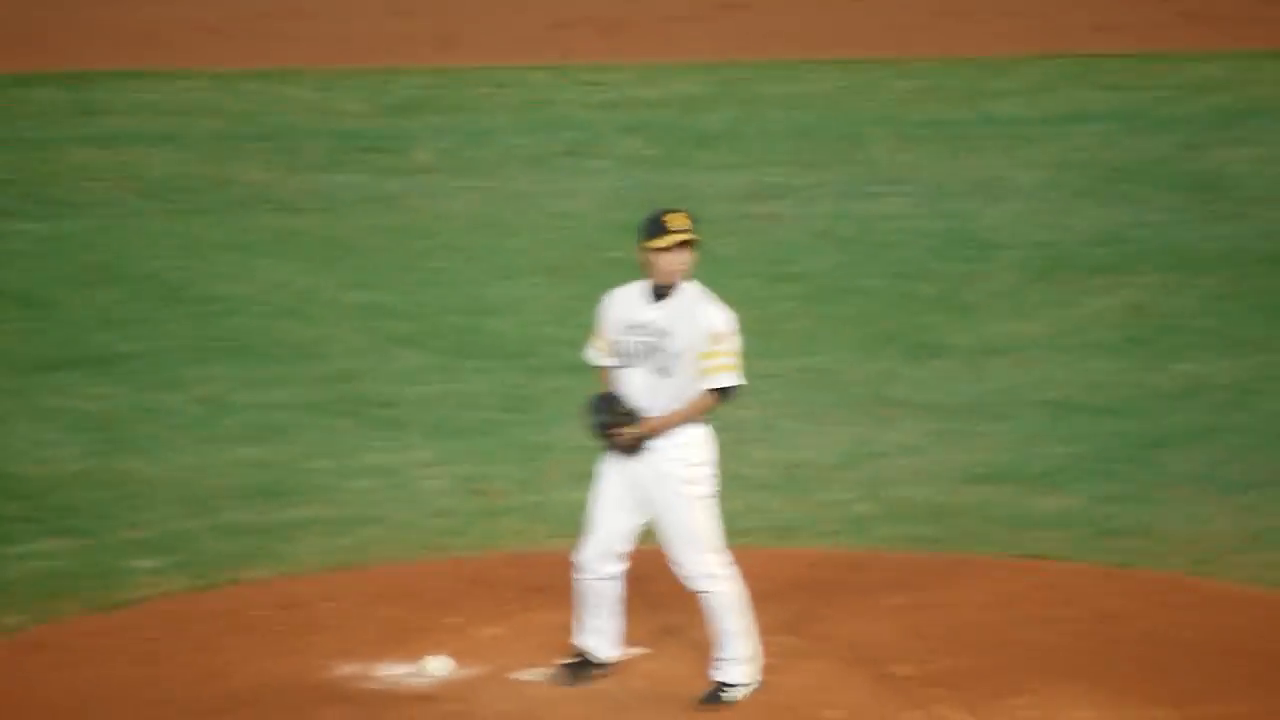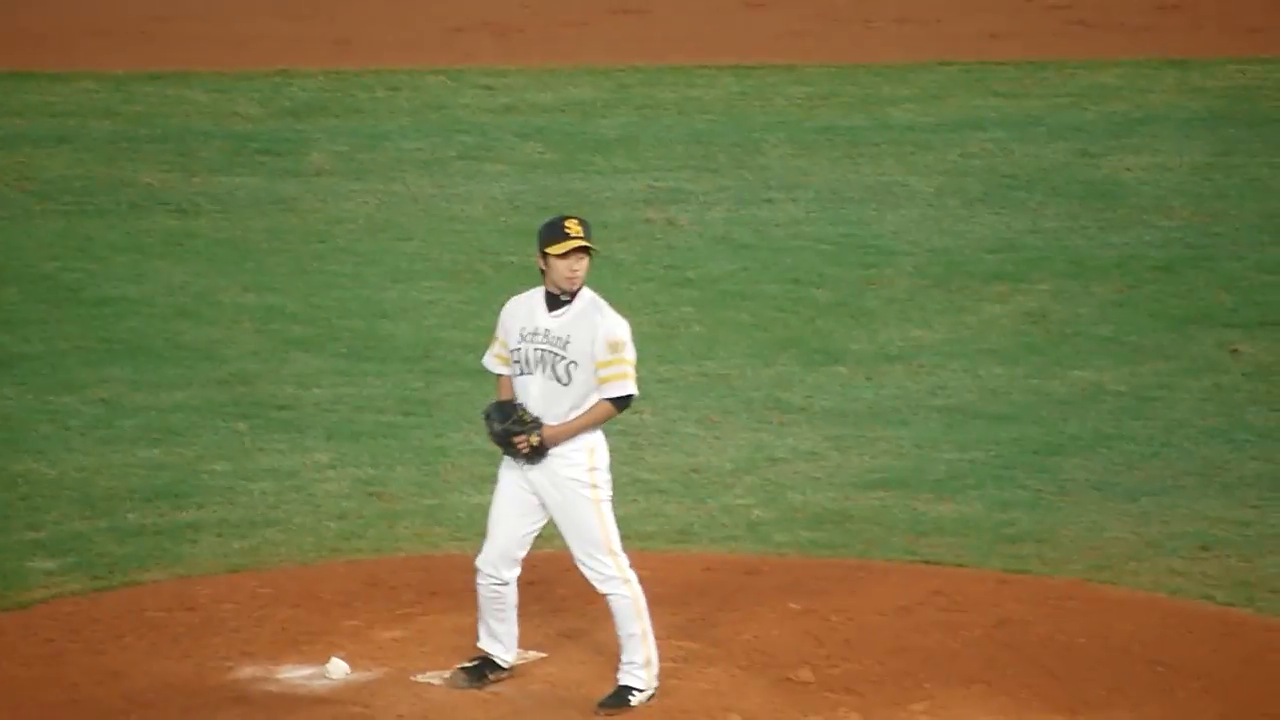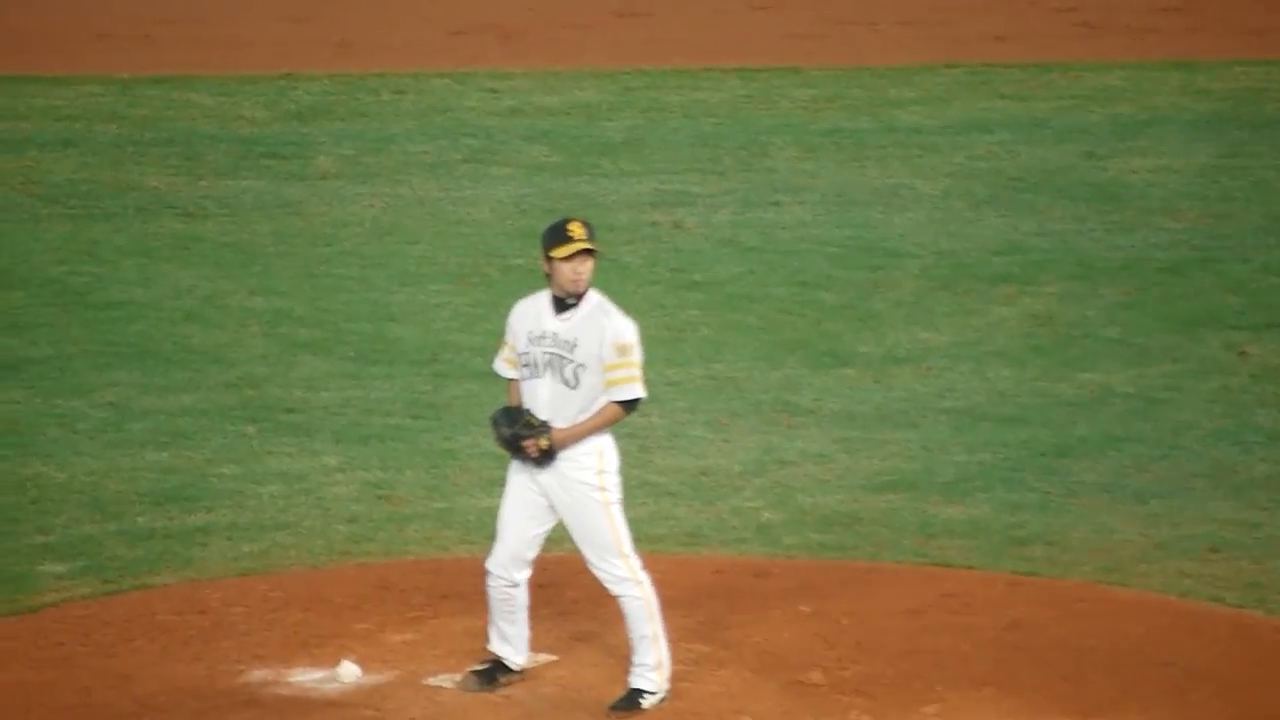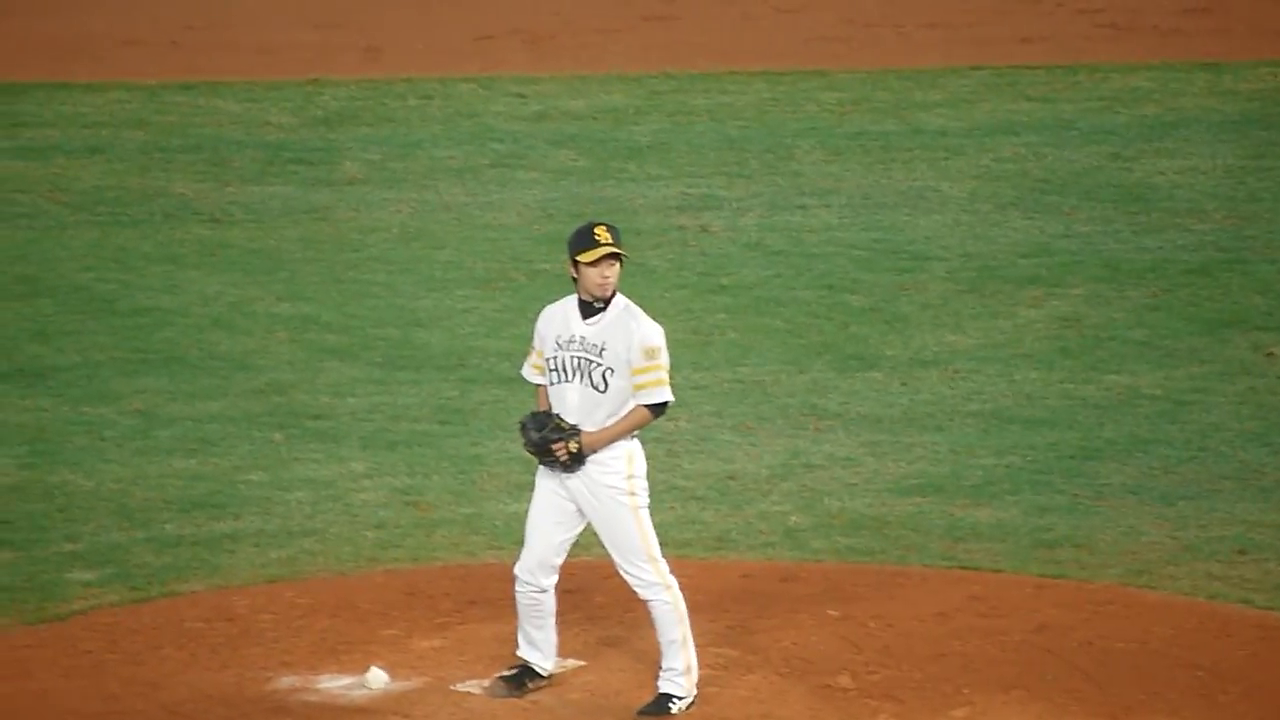
dt=0.2s
person 1, frame 1
left shoulder: (709, 314)
right shoulder: (618, 303)
left elbow: (719, 390)
left wrist: (654, 426)
left hip: (678, 450)
right hip: (624, 450)
left knee: (703, 565)
right knee: (595, 556)
left ankle: (737, 669)
right ankle: (597, 649)
person 1, frame 2
left shoulder: (605, 323)
right shoulder: (516, 309)
left elbow: (618, 398)
left wrist: (553, 434)
left hip: (575, 457)
right hip: (522, 457)
left knee: (607, 569)
right knee: (495, 561)
left ankle: (639, 674)
right ankle: (497, 655)
person 1, frame 3
left shoulder: (613, 325)
right shoulder: (523, 312)
left elbow: (624, 401)
left wrist: (562, 436)
left hip: (584, 459)
right hip: (529, 459)
left knee: (620, 571)
right knee: (504, 565)
left ankle: (651, 677)
right ankle: (508, 658)
person 1, frame 4
left shoulder: (640, 329)
right shoulder: (551, 318)
left elbow: (653, 404)
left wrist: (590, 440)
left hip: (612, 463)
right hip: (557, 465)
left knee: (648, 575)
right knee: (532, 570)
right ankle: (537, 663)
